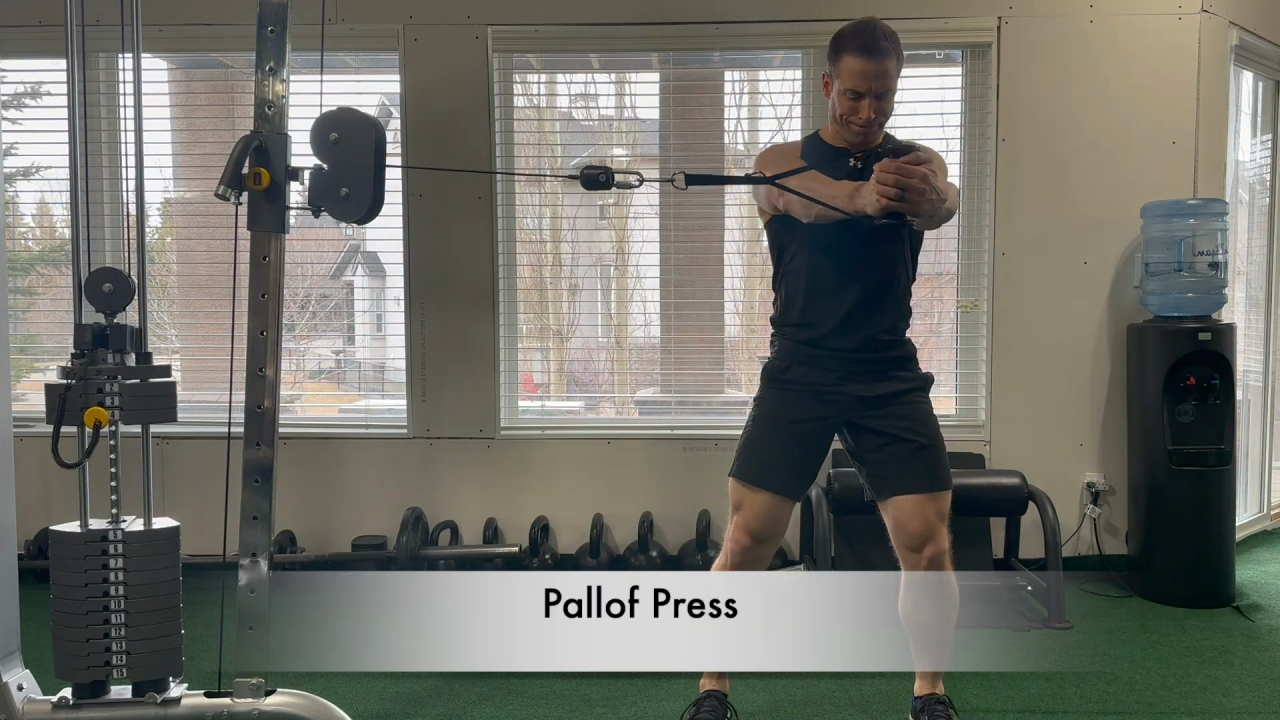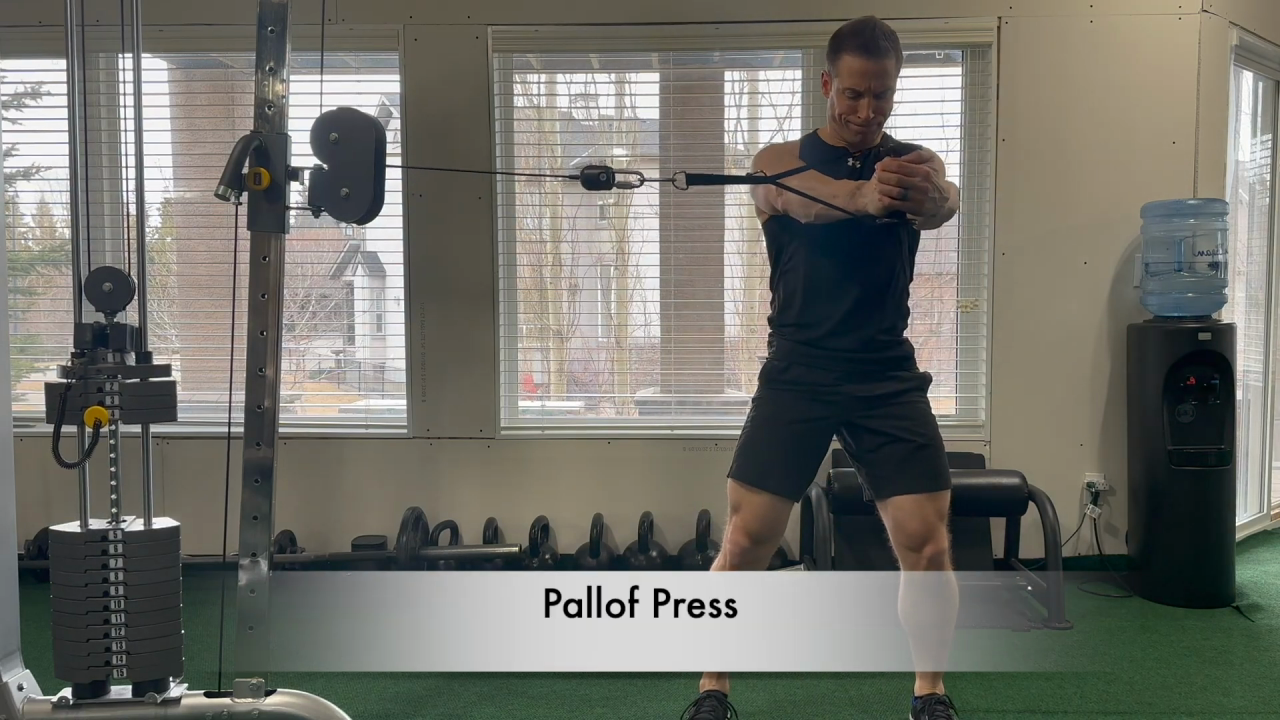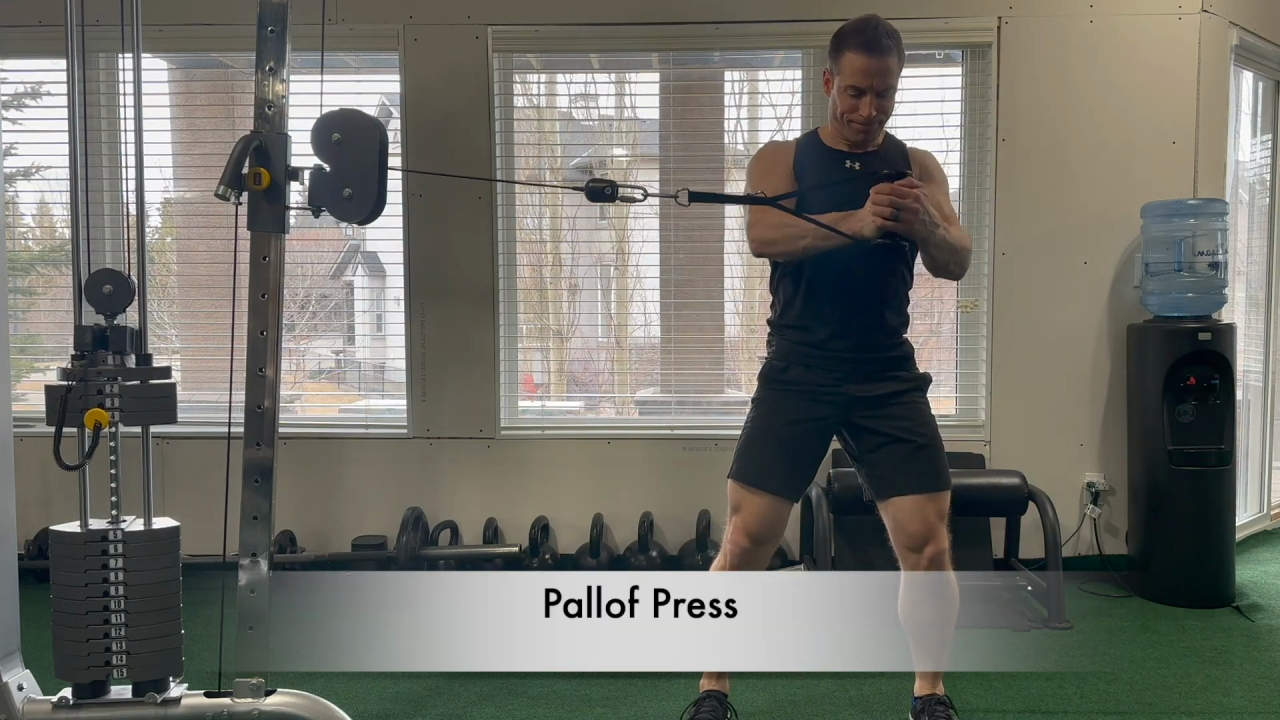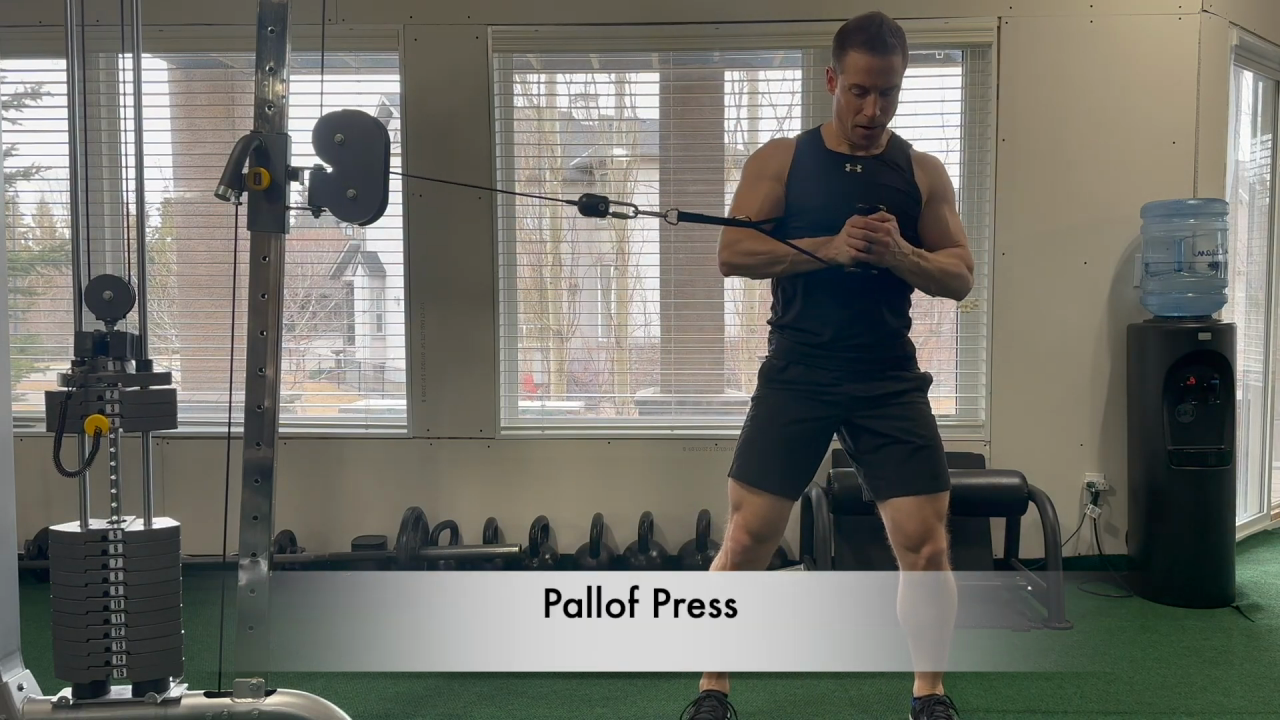
dt=0.3s
person 1, frame 1
left shoulder: (916, 159)
right shoulder: (783, 160)
left elbow: (944, 206)
right elbow: (806, 202)
left wrist: (929, 194)
right wrist: (864, 194)
left hip: (889, 376)
right hip: (800, 373)
left knee: (929, 546)
right knee: (745, 542)
person 1, frame 2
left shoulder: (914, 159)
right shoulder: (782, 159)
left elbow: (943, 206)
right elbow: (807, 203)
left wrist: (925, 193)
right wrist: (864, 195)
left hip: (888, 377)
right hip: (797, 375)
left knee: (928, 548)
right knee: (744, 543)
person 1, frame 3
left shoulder: (917, 166)
right shoulder: (782, 159)
left elbow: (957, 261)
right elbow: (765, 237)
left wrist: (920, 221)
right wrist: (855, 223)
left hip: (887, 377)
right hip: (797, 373)
left knee: (928, 547)
right knee: (744, 543)
person 1, frame 4
left shoulder: (922, 172)
right shoulder: (780, 160)
left elbow: (960, 277)
right elbow: (733, 253)
left wrist: (899, 253)
right wrist: (830, 247)
left hip: (889, 378)
right hip: (796, 374)
left knee: (926, 547)
right knee: (745, 541)
